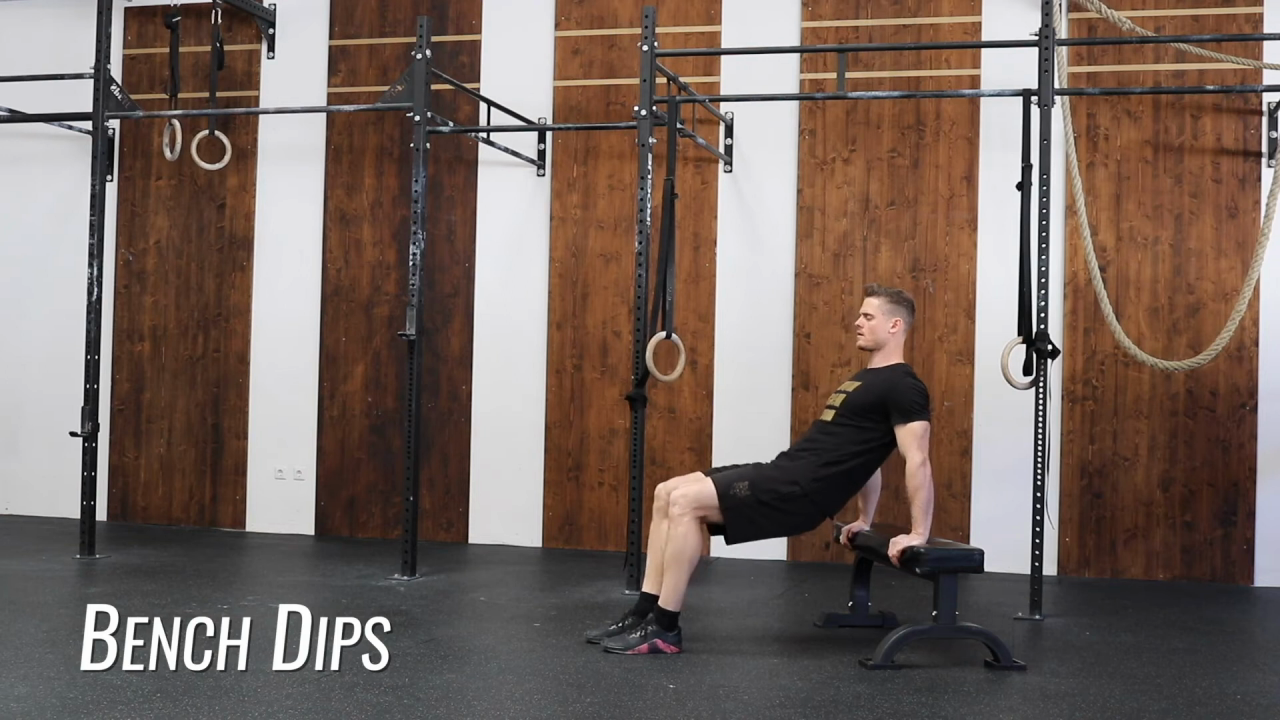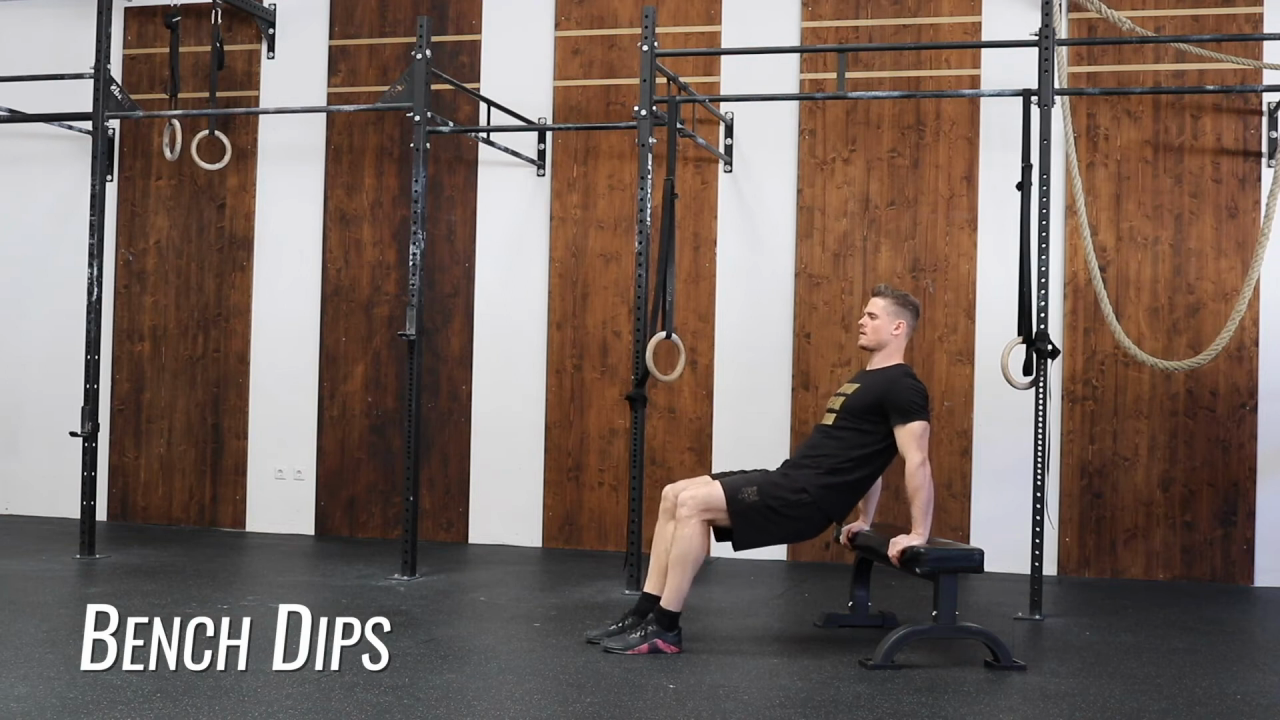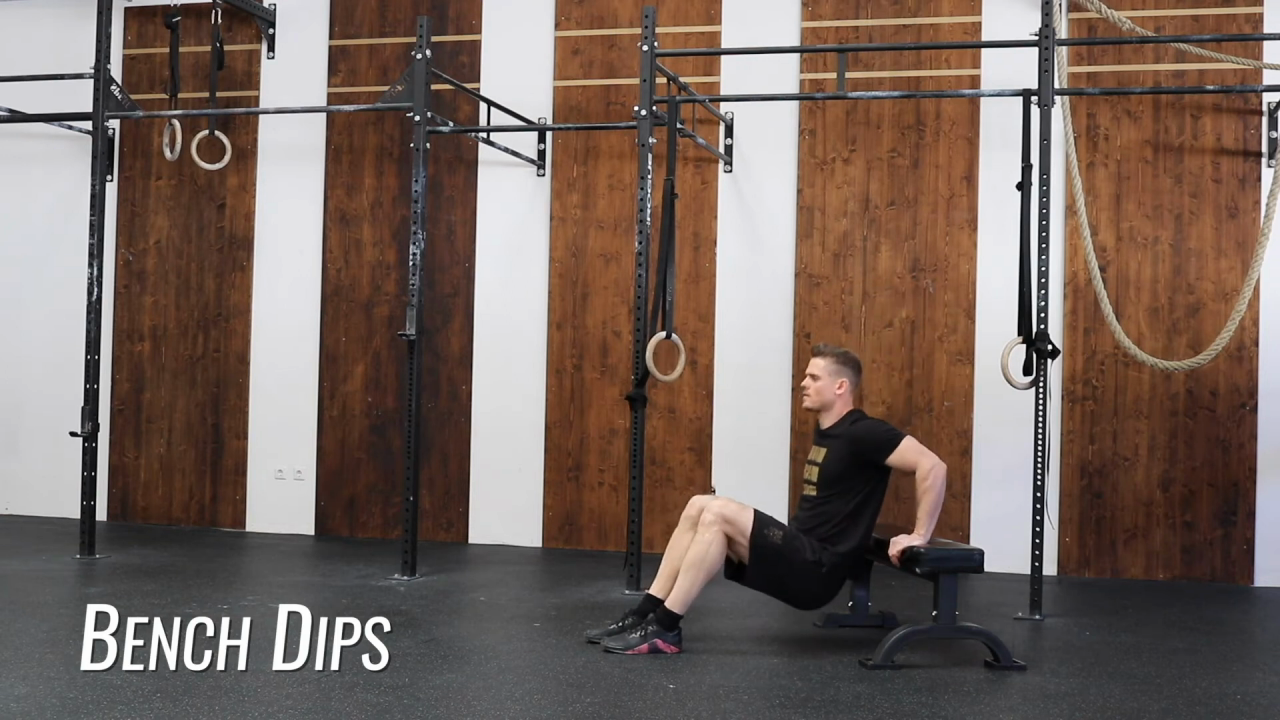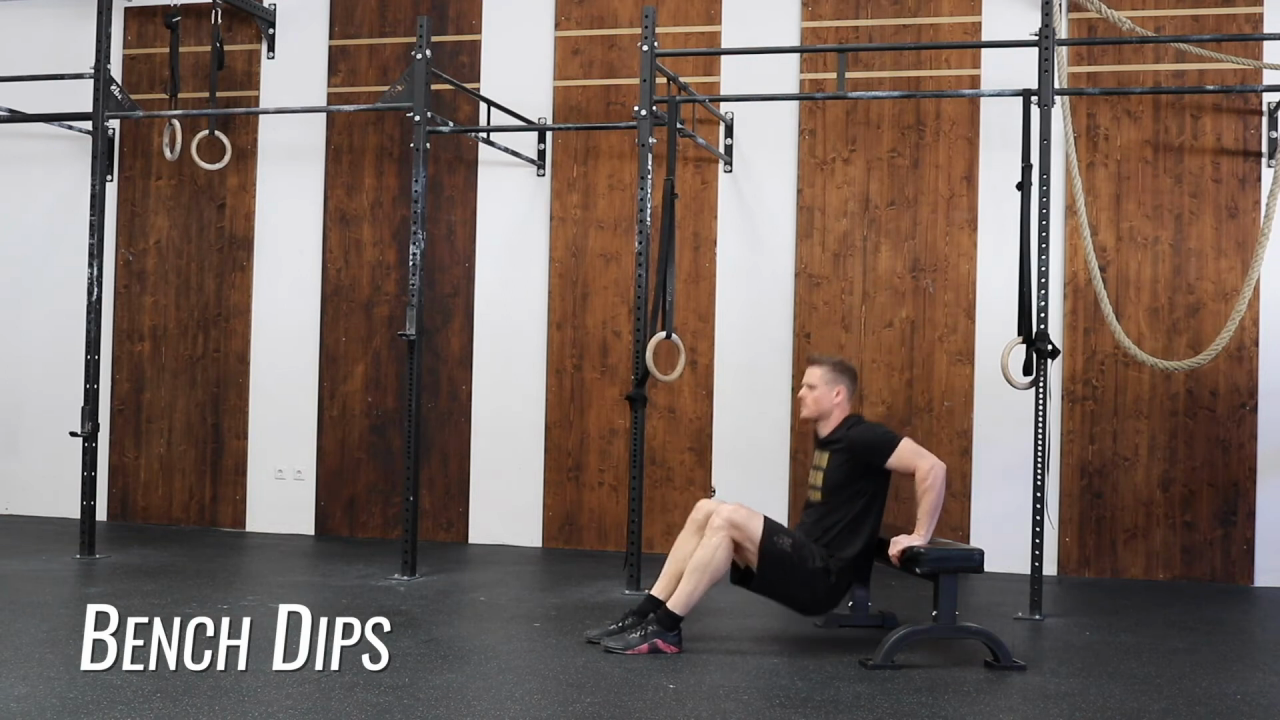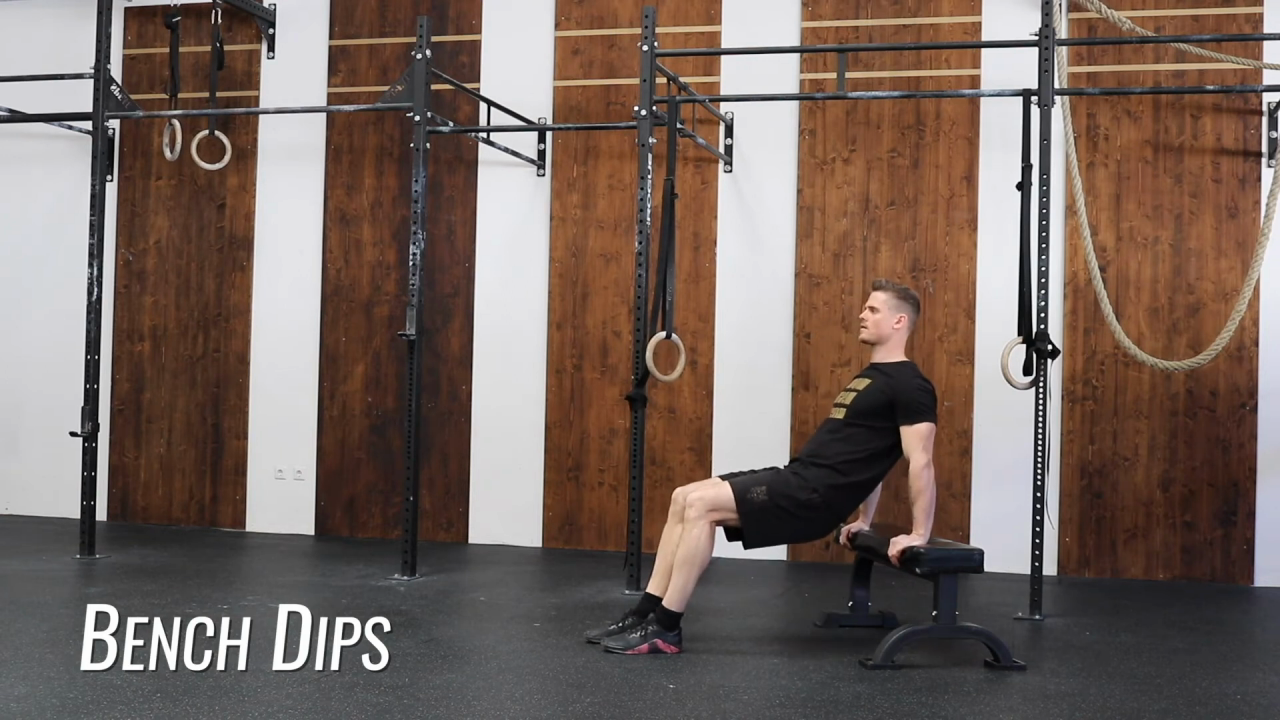
dt=1s
person 1, frame 1
left shoulder: (901, 386)
right shoulder: (868, 378)
left elbow: (918, 460)
right elbow: (861, 452)
left wrist: (917, 534)
right wrist: (865, 520)
left hip: (803, 490)
right hip: (784, 475)
left knee: (685, 501)
right knee: (667, 494)
left ankle: (664, 627)
right ankle: (645, 613)
person 1, frame 2
left shoulder: (900, 386)
right shoulder: (867, 379)
left elbow: (917, 461)
right elbow: (862, 453)
left wrist: (918, 534)
right wrist: (865, 520)
left hip: (809, 497)
right hip: (790, 482)
left knee: (693, 503)
right knee: (674, 496)
left ankle: (664, 628)
right ankle: (645, 613)
person 1, frame 3
left shoulder: (861, 432)
right shoulder: (828, 429)
left elbow: (932, 466)
left wrist: (918, 536)
right wrist: (853, 532)
left hip: (816, 568)
right hip: (799, 551)
left knee: (718, 513)
right knee: (699, 508)
left ankle: (664, 628)
right ankle: (644, 614)
person 1, frame 4
left shoulder: (859, 438)
right shoulder: (828, 436)
left elbow: (932, 467)
left wrist: (919, 537)
right wrist: (855, 531)
left hip: (822, 575)
right hip: (805, 559)
left knee: (727, 518)
right knee: (706, 511)
left ankle: (664, 628)
right ankle: (645, 614)
person 1, frame 5
left shoulder: (908, 385)
right shoulder: (872, 376)
left elbow: (920, 461)
left wrist: (918, 535)
right wrist: (863, 521)
left hip: (816, 494)
right hip: (797, 479)
left knee: (701, 504)
right knee: (683, 499)
left ankle: (665, 627)
right ankle: (647, 612)
